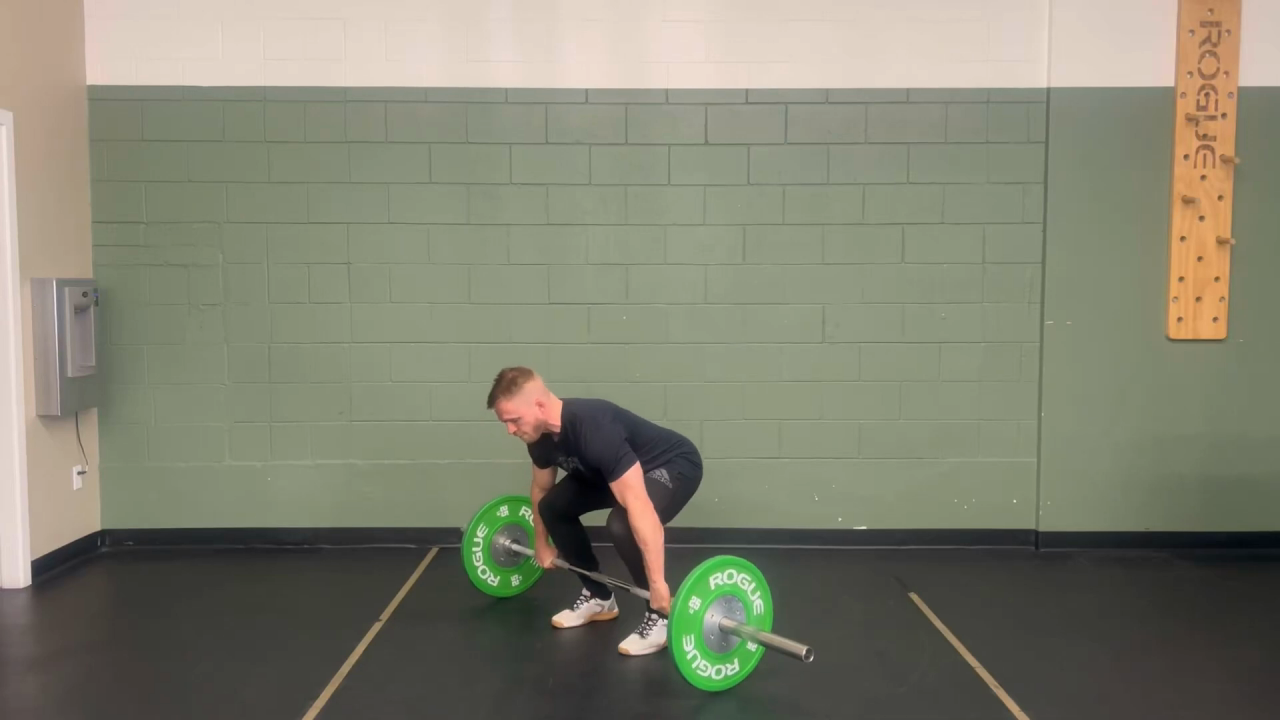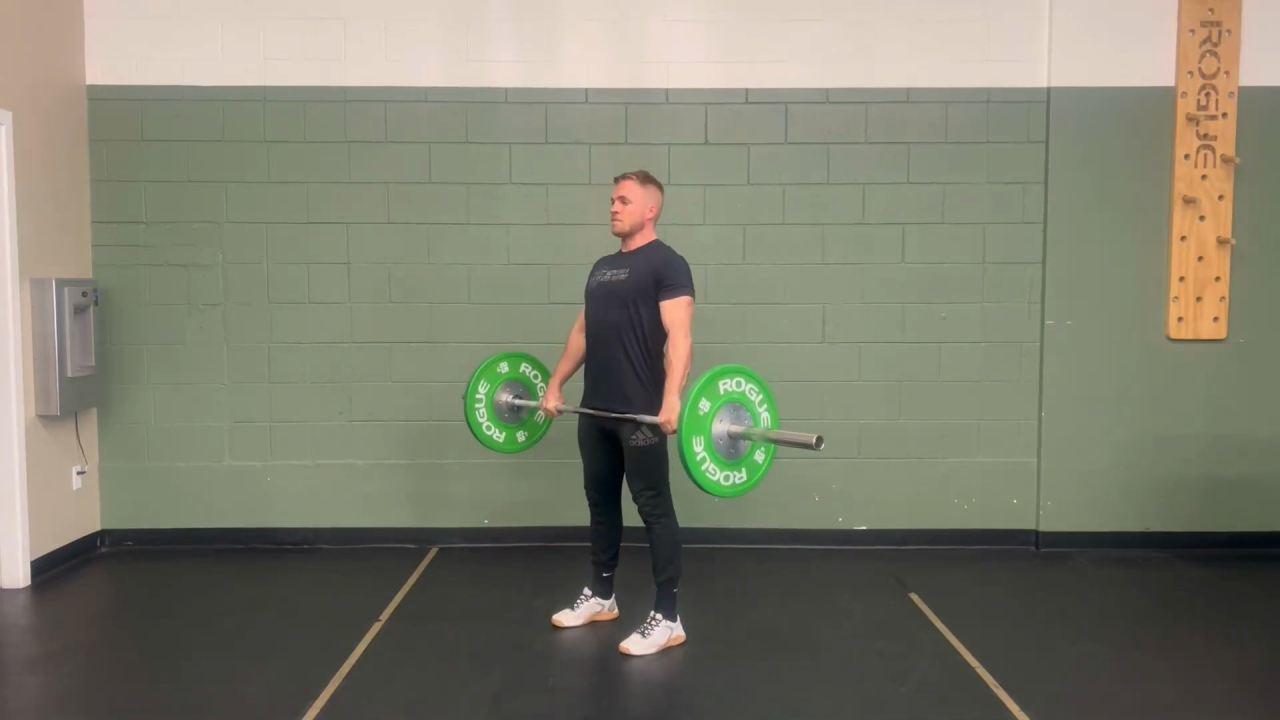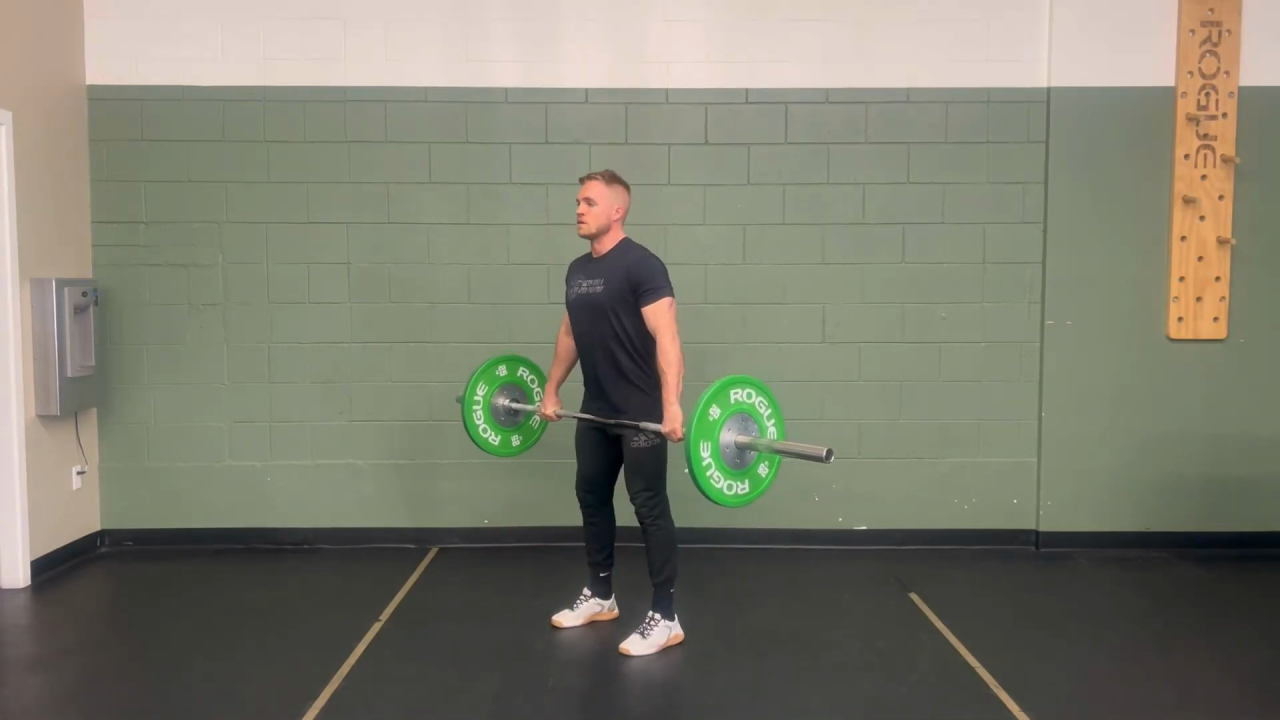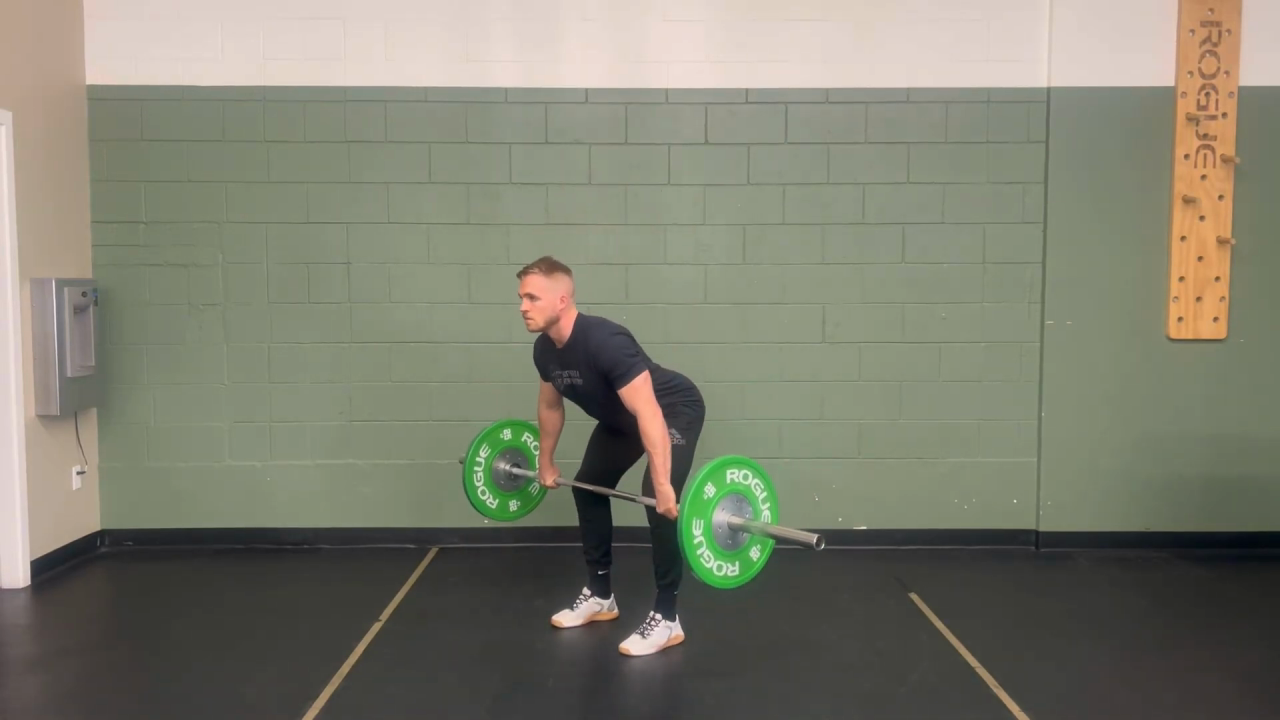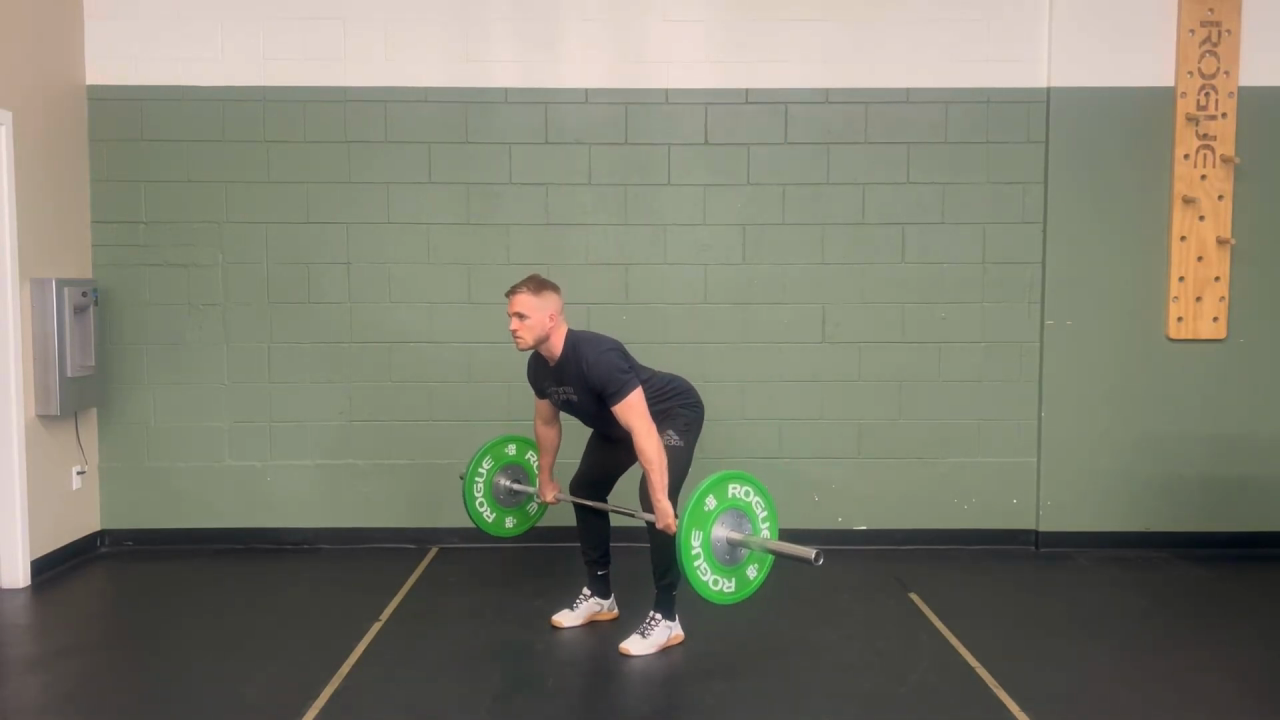
dt=1s
person 1, frame 1
left shoulder: (594, 430)
right shoulder: (541, 435)
left elbow: (639, 507)
right elbow: (541, 490)
left wrist: (658, 584)
right wrist: (541, 544)
left hip: (675, 465)
left knee: (621, 525)
right knee: (553, 507)
left ankle: (661, 617)
right ankle: (598, 596)
person 1, frame 2
left shoulder: (666, 264)
right shoulder: (603, 267)
left elbow: (679, 336)
right elbow: (582, 331)
left wrist: (672, 400)
right wrist: (554, 385)
left hip: (640, 412)
right hip: (595, 407)
left knee: (654, 508)
right knee: (601, 501)
left ankle: (667, 618)
right ankle: (600, 595)
person 1, frame 3
left shoulder: (641, 265)
right shoulder: (577, 270)
left elbow: (666, 338)
right elbow: (569, 334)
left wrist: (671, 406)
right wrist: (551, 390)
left hip: (640, 412)
right hip: (596, 409)
left knee: (649, 506)
right knee: (591, 497)
left ankle: (665, 618)
right ankle: (599, 595)
person 1, frame 4
left shoulder: (605, 342)
right shoulder: (545, 350)
left elbow: (649, 414)
right elbow: (550, 406)
left wrist: (663, 485)
right wrist: (545, 462)
left hip: (675, 409)
right hip: (620, 418)
left knee: (658, 503)
right knee: (587, 488)
left ankle: (666, 618)
right ankle: (599, 595)
person 1, frame 5
left shoulder: (597, 357)
right shoulder: (539, 367)
left elbow: (643, 430)
right elbow: (547, 422)
left wrist: (661, 502)
right wrist: (545, 478)
left hip: (673, 412)
right hip: (617, 421)
left knee: (654, 501)
right knee: (584, 489)
left ankle: (665, 618)
right ankle: (599, 595)
